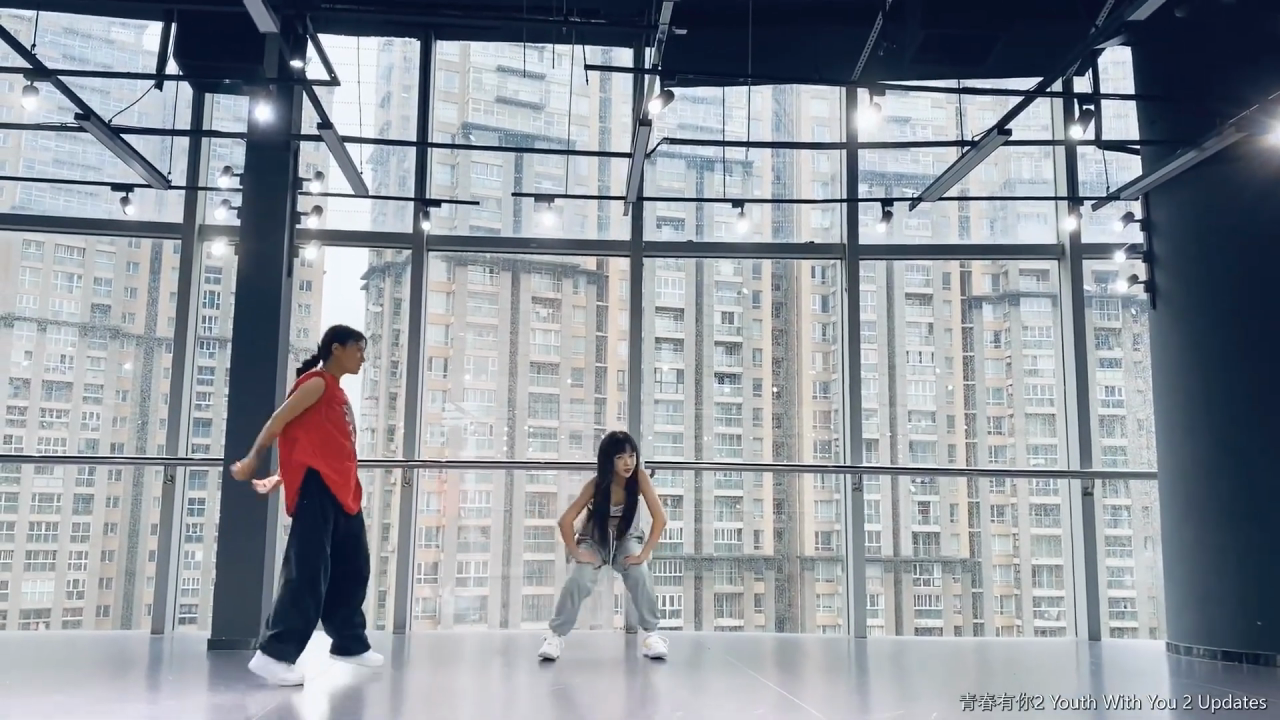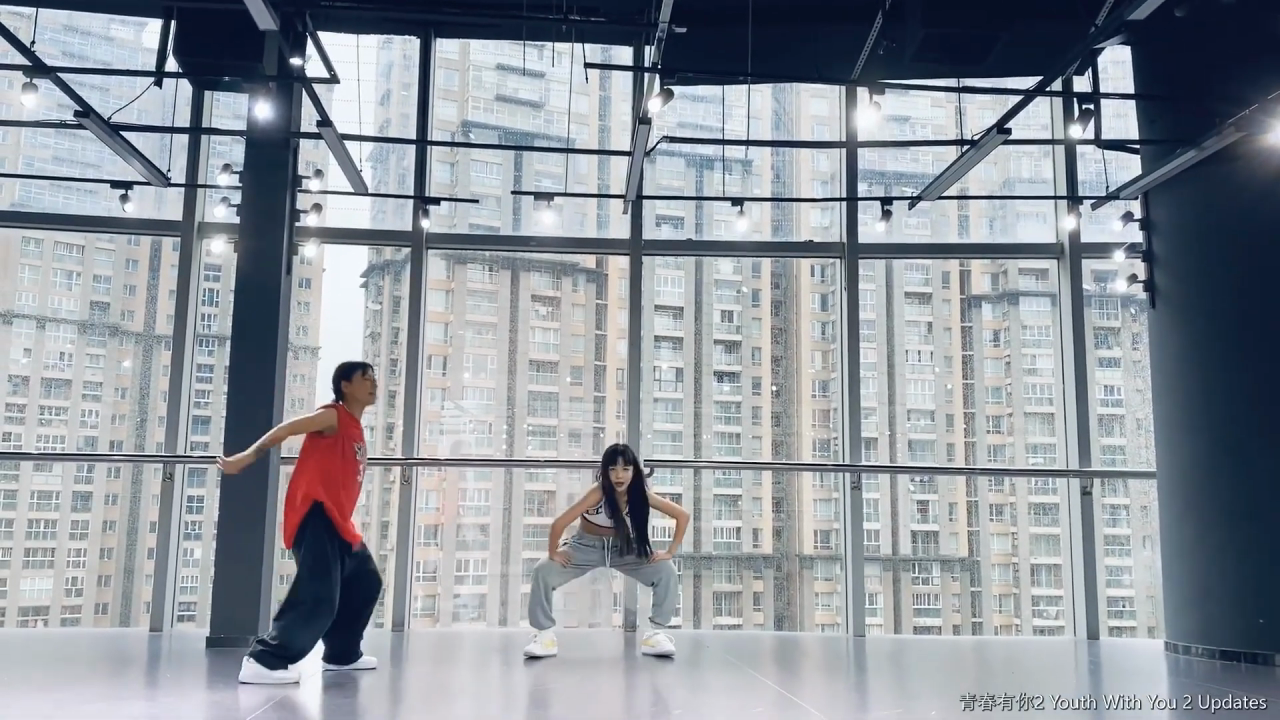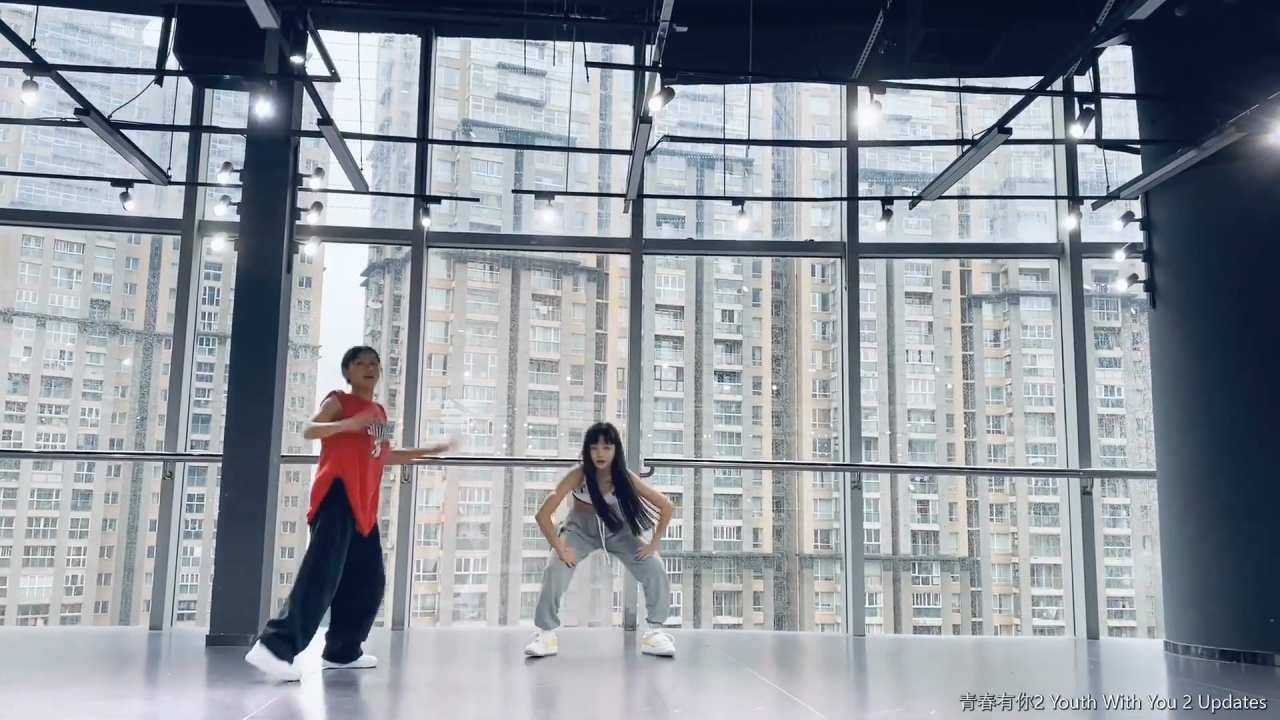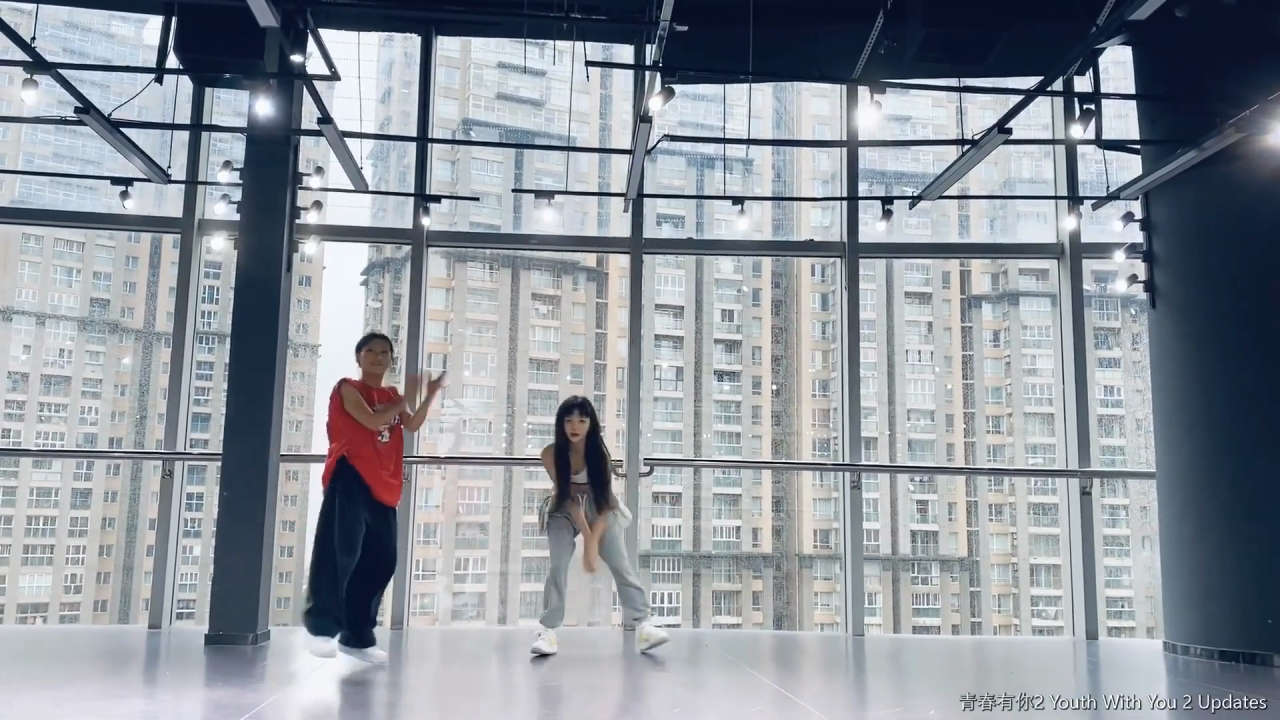
dt=0.2s
person 1, frame 1
left shoulder: (333, 390)
right shoulder: (318, 382)
right elbow: (280, 419)
left wrist: (280, 476)
right wrist: (252, 460)
left hip: (341, 490)
right hip: (318, 485)
left knee: (353, 568)
right knee: (310, 572)
left ankle: (350, 644)
right ankle: (274, 654)
person 1, frame 2
left shoulder: (353, 426)
right shoulder: (334, 416)
right elbow: (286, 430)
left wrist: (303, 503)
right wrist: (245, 457)
left hip: (337, 520)
right hip: (320, 516)
left knee: (366, 585)
right knee: (318, 597)
left ankle: (343, 653)
right ankle: (264, 662)
person 1, frame 3
left shoulder: (378, 412)
right shoulder: (338, 401)
left elbow: (385, 455)
right elbow: (311, 430)
left wrist: (428, 451)
right wrist: (348, 425)
left hip: (364, 507)
right hip: (340, 495)
left knee: (368, 584)
right knee: (321, 577)
left ankle: (343, 651)
right ankle: (273, 647)
person 1, frame 4
left shoulder: (394, 396)
right shoulder: (348, 388)
left elbow: (412, 424)
right elbow: (373, 422)
left wrist: (429, 397)
right wrist: (409, 394)
left hip: (384, 487)
right hip: (350, 478)
left knee: (380, 562)
right knee: (340, 549)
left ankle: (358, 637)
right ankle: (320, 628)
person 2, frame 1
left shoulder: (640, 478)
right shoulder: (597, 484)
left elbow: (660, 518)
right elbow: (565, 520)
left wrist: (644, 553)
right wrist: (576, 552)
left hip: (625, 537)
right hip: (594, 538)
left knee: (639, 577)
right knee: (580, 581)
left ankle: (651, 635)
right ankle: (556, 636)
person 2, frame 2
left shoulder: (640, 494)
right shoulder: (598, 493)
left elbow: (683, 516)
right elbow: (558, 524)
left wrist: (670, 551)
right wrist: (553, 554)
left hip: (623, 546)
right hip: (586, 546)
left knee: (666, 572)
right knee: (543, 572)
left ankle: (656, 634)
right ankle: (545, 635)
person 2, frame 3
left shoulder: (624, 477)
right shoulder: (578, 475)
left elbow: (665, 506)
right elbow: (543, 514)
left wrist: (653, 543)
right wrist: (559, 548)
left hip: (616, 529)
right hip: (580, 529)
left knee: (655, 570)
right knee: (555, 574)
left ankle: (654, 632)
right ankle: (546, 634)
person 2, frame 4
left shoulder: (599, 454)
right shoulder: (551, 453)
left elbow: (603, 505)
right elbow: (564, 498)
left wrist: (593, 542)
right wrist: (587, 535)
left hip: (600, 508)
right hip: (564, 510)
left knee: (620, 563)
right knee: (558, 565)
left ankle: (643, 625)
right ankle: (548, 631)
